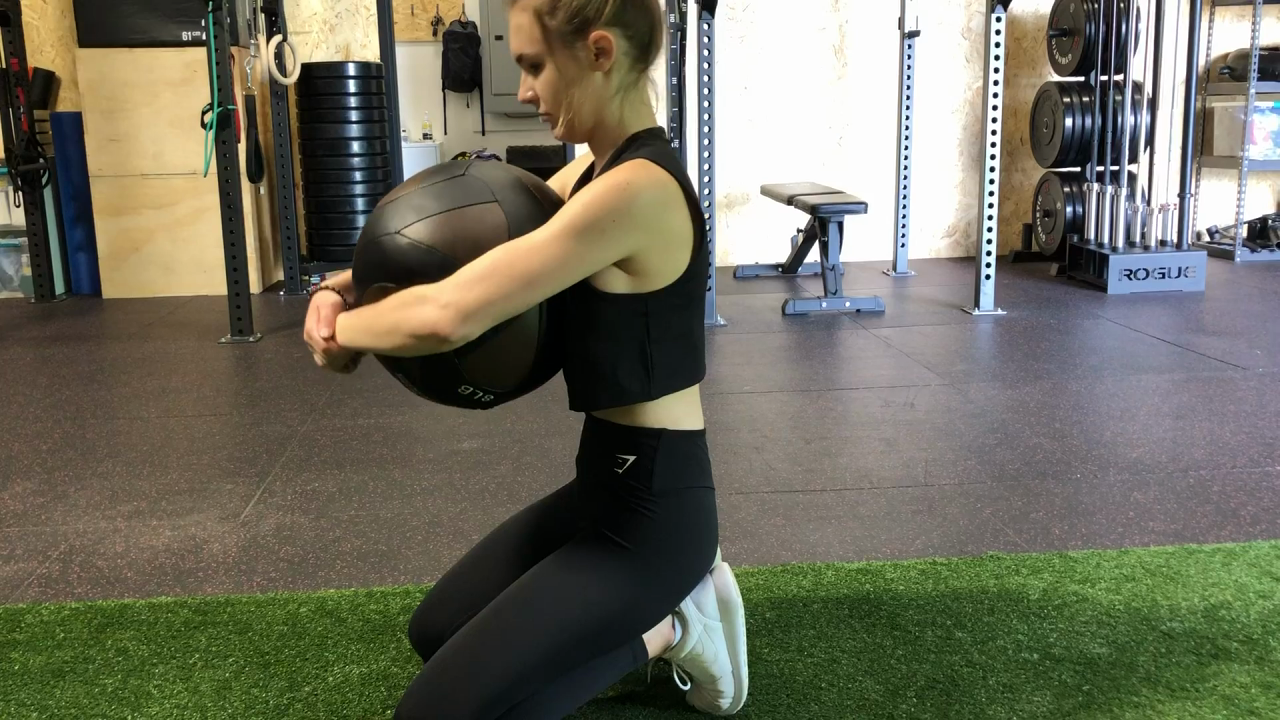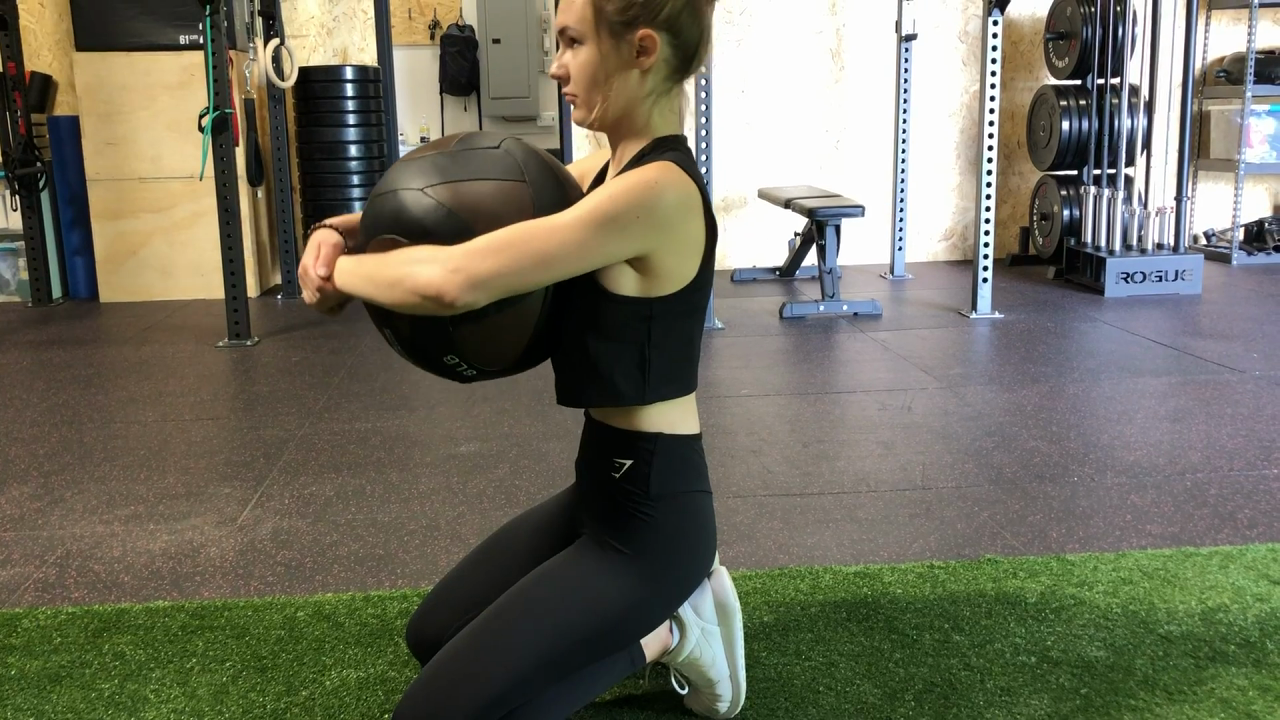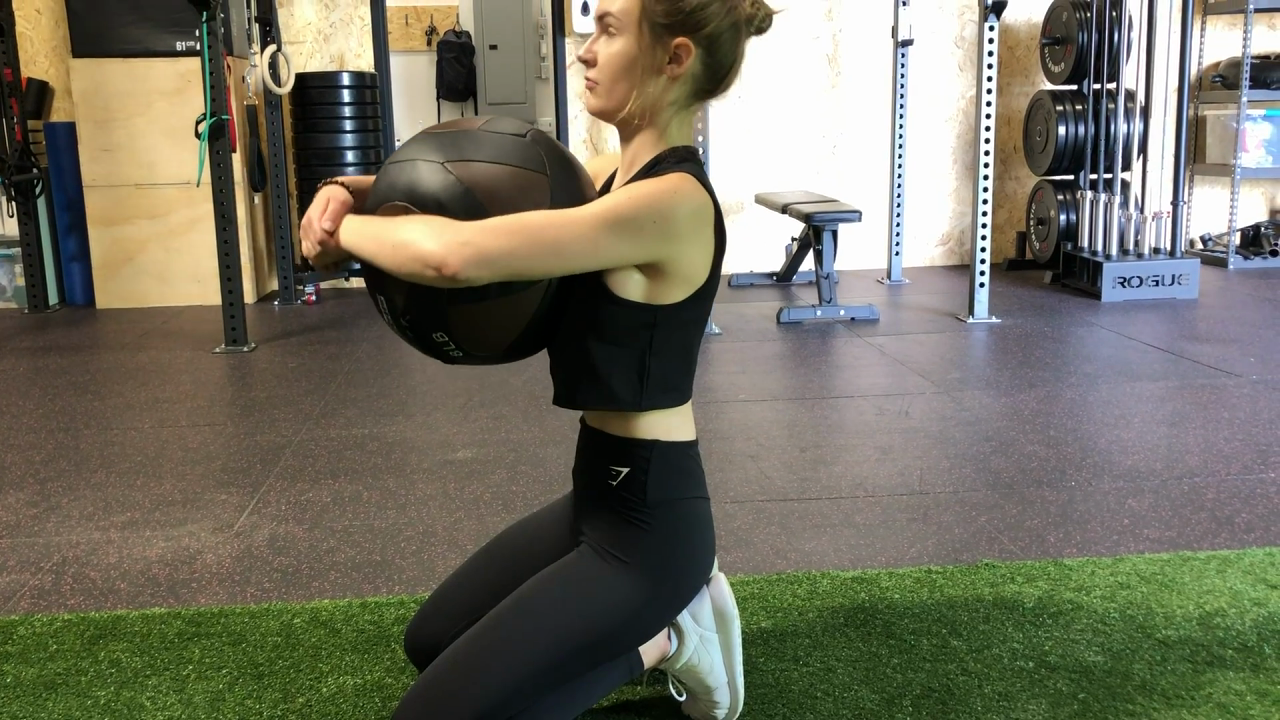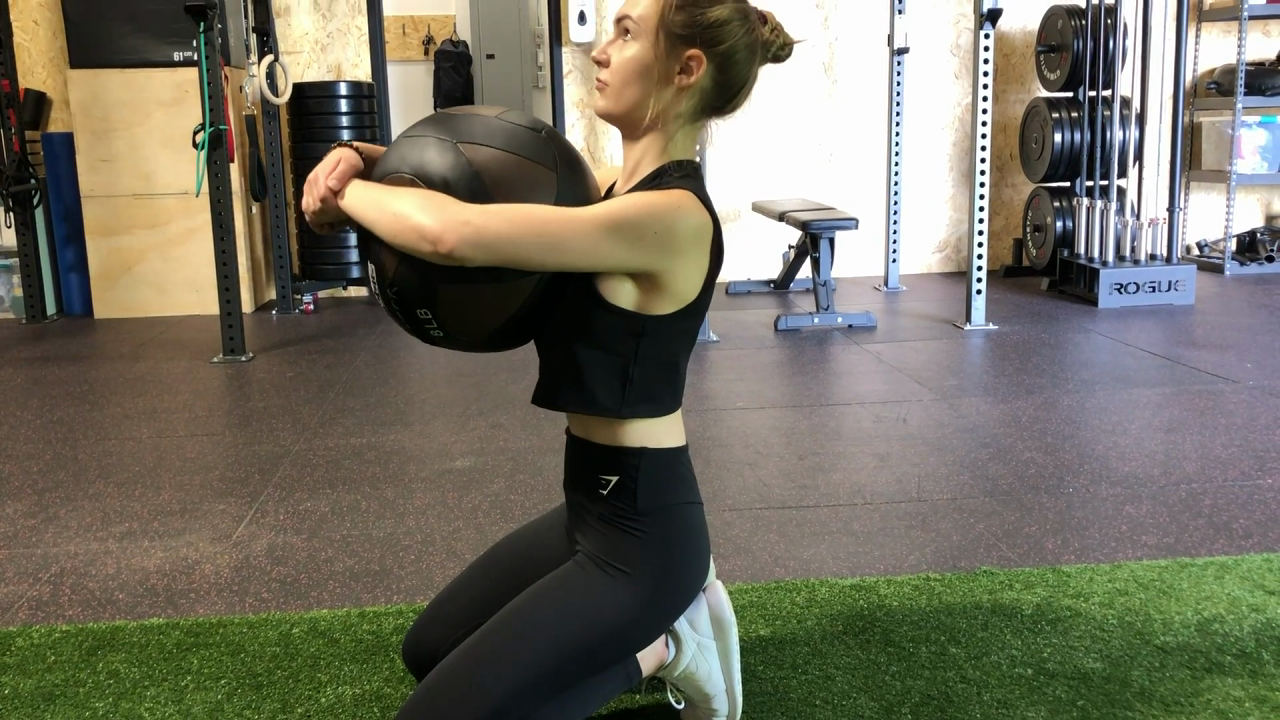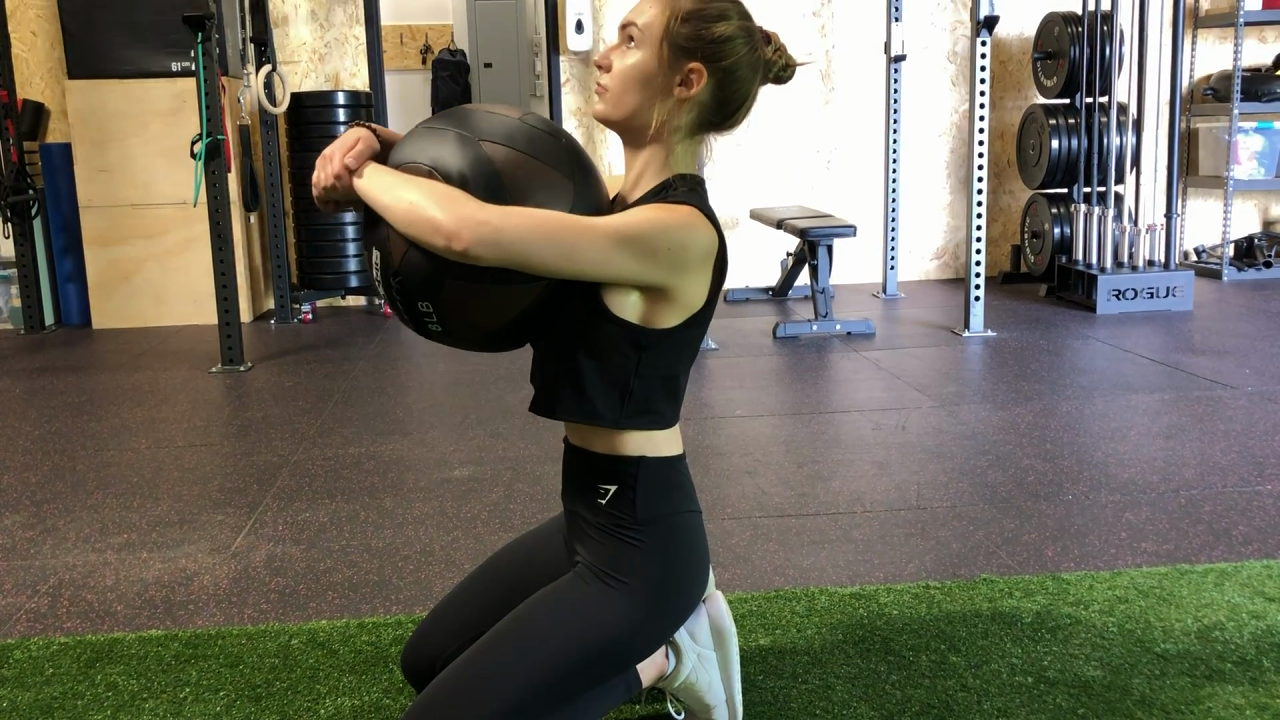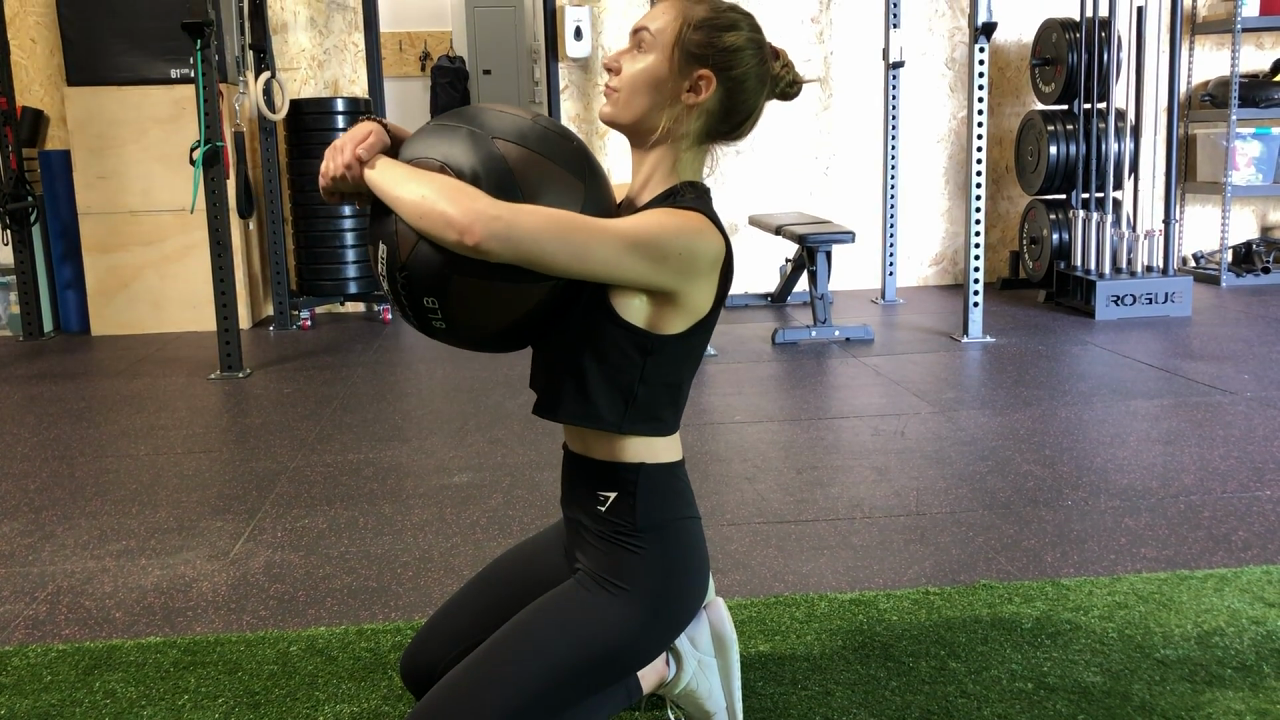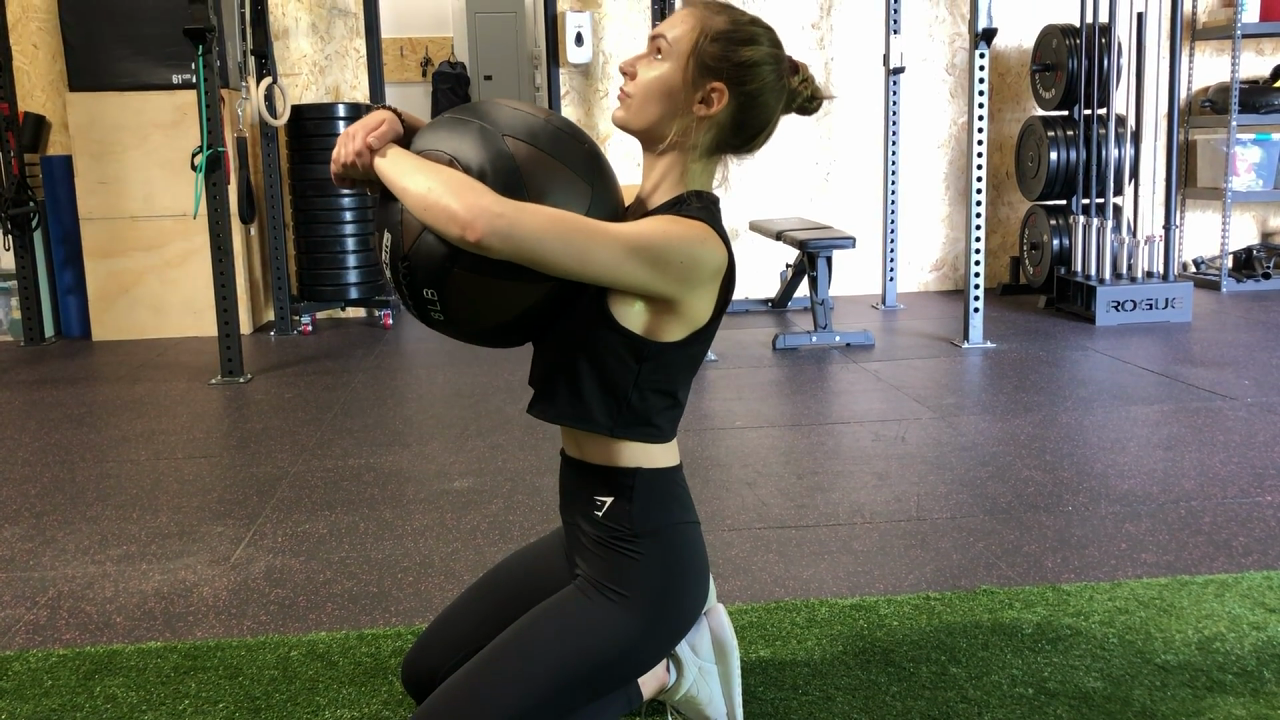
dt=0.4s
person 1, frame 1
left shoulder: (638, 188)
right shoulder: (599, 170)
left elbow: (449, 314)
left wrist: (343, 332)
right wrist: (344, 286)
left hip: (652, 508)
right hip: (608, 479)
right knee: (434, 631)
left ankle: (665, 628)
right ankle: (660, 607)
person 1, frame 2
left shoulder: (657, 190)
right shoulder: (612, 168)
left elbow: (452, 280)
left wrist: (340, 272)
right wrist: (342, 230)
left hip: (651, 512)
right hip: (607, 484)
right knee: (432, 636)
left ankle: (662, 631)
right ankle: (656, 611)
person 1, frame 3
left shoulder: (671, 200)
right shoulder: (619, 174)
left elbow: (456, 255)
left wrist: (347, 231)
right wrist: (349, 191)
left hip: (648, 518)
right hip: (603, 491)
right knee: (429, 642)
left ankle: (660, 639)
right ankle: (653, 620)
person 1, frame 4
left shoulder: (671, 215)
right shoulder: (624, 185)
left elbow: (454, 234)
left wrist: (347, 193)
right wrist: (359, 159)
left hip: (641, 528)
right hip: (599, 502)
right knee: (427, 651)
left ankle: (658, 647)
right ankle: (657, 624)
person 1, frame 5
left shoulder: (678, 229)
right shoulder: (627, 198)
left elbow: (467, 231)
left wrist: (361, 175)
right wrist: (373, 142)
left hip: (639, 541)
right hip: (594, 513)
right knee: (425, 661)
left ankle: (659, 658)
right ankle: (654, 637)
person 1, frame 6
left shoulder: (686, 236)
right shoulder: (629, 204)
left elbow: (479, 226)
left wrist: (372, 168)
right wrist: (383, 135)
left hip: (639, 546)
right hip: (593, 519)
right ankle: (655, 644)
person 1, frame 7
left shoulder: (688, 244)
right shoulder: (636, 207)
left elbow: (481, 222)
left wrist: (382, 155)
right wrist: (399, 125)
left hip: (638, 553)
right hip: (596, 524)
right ankle: (659, 649)
